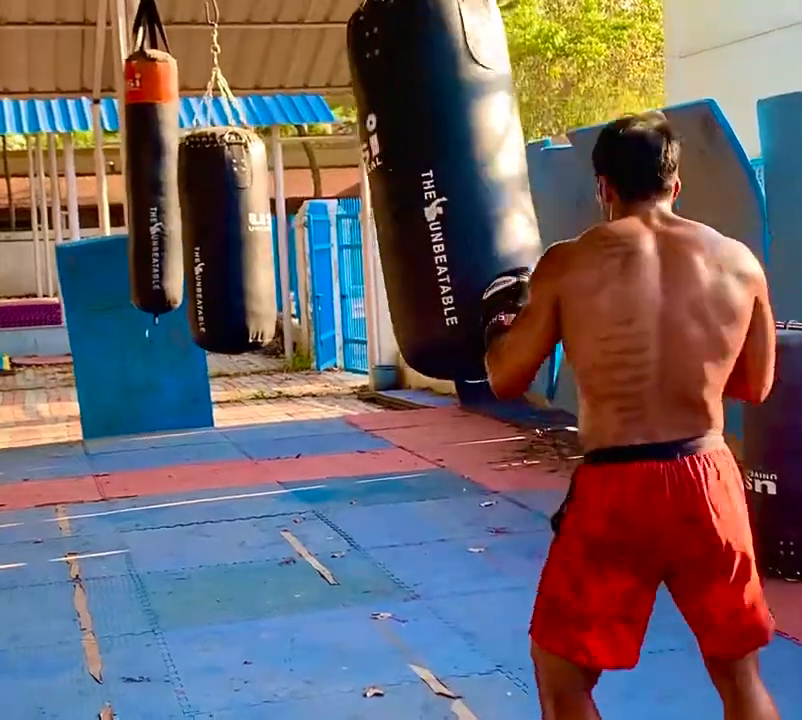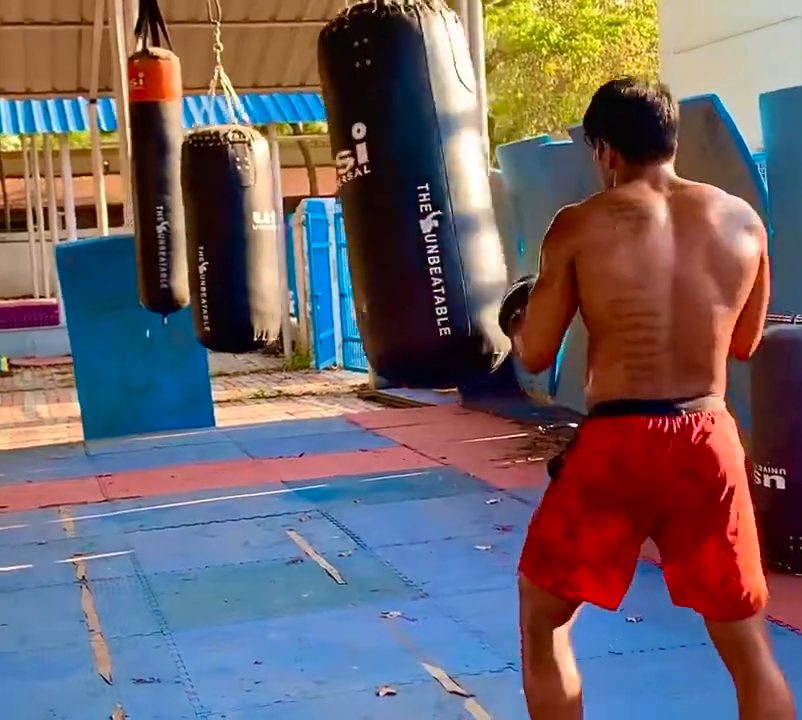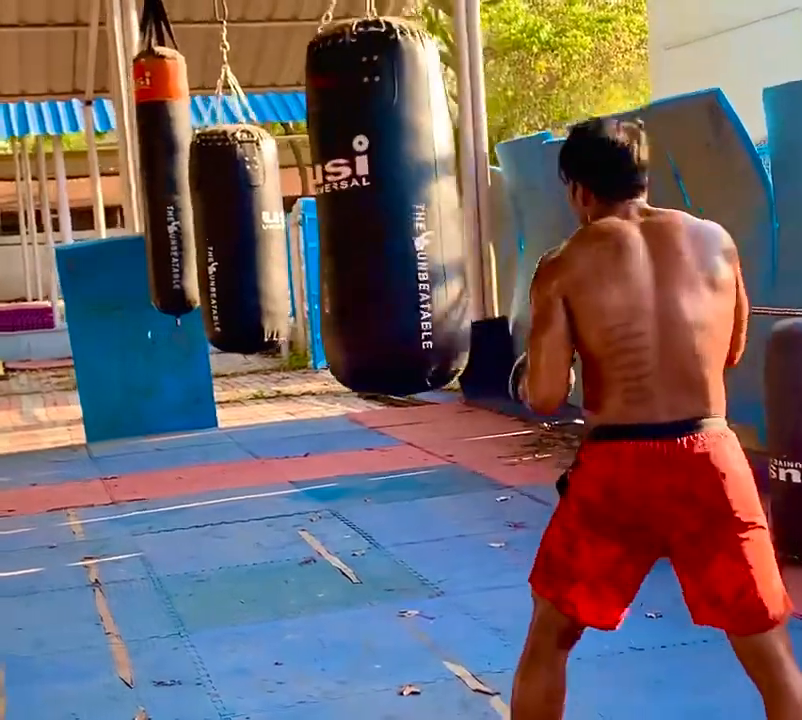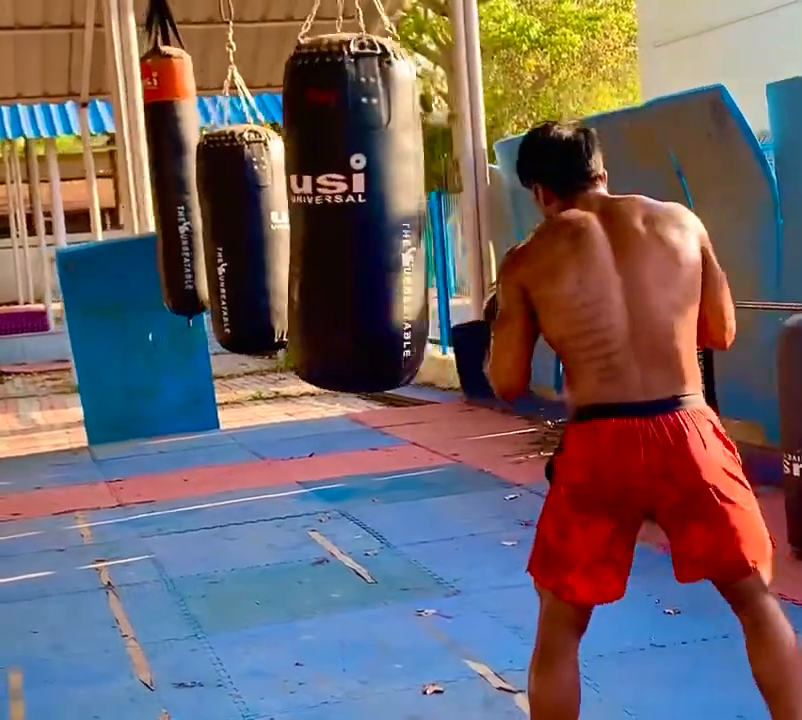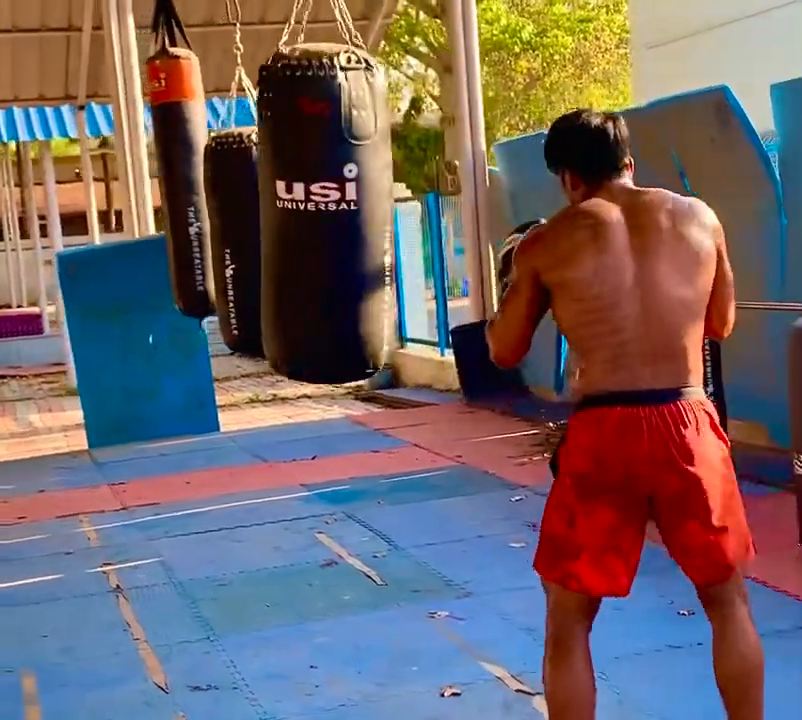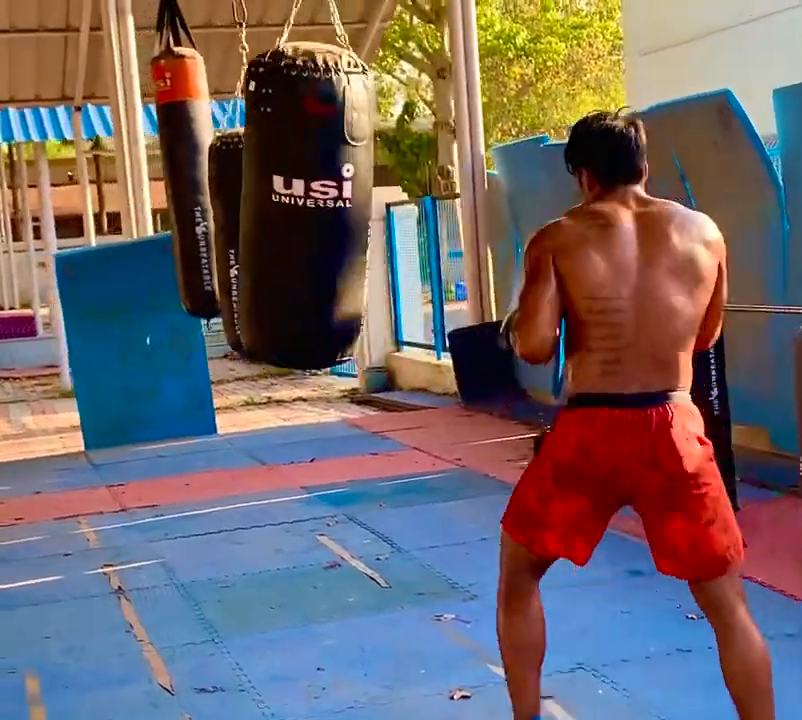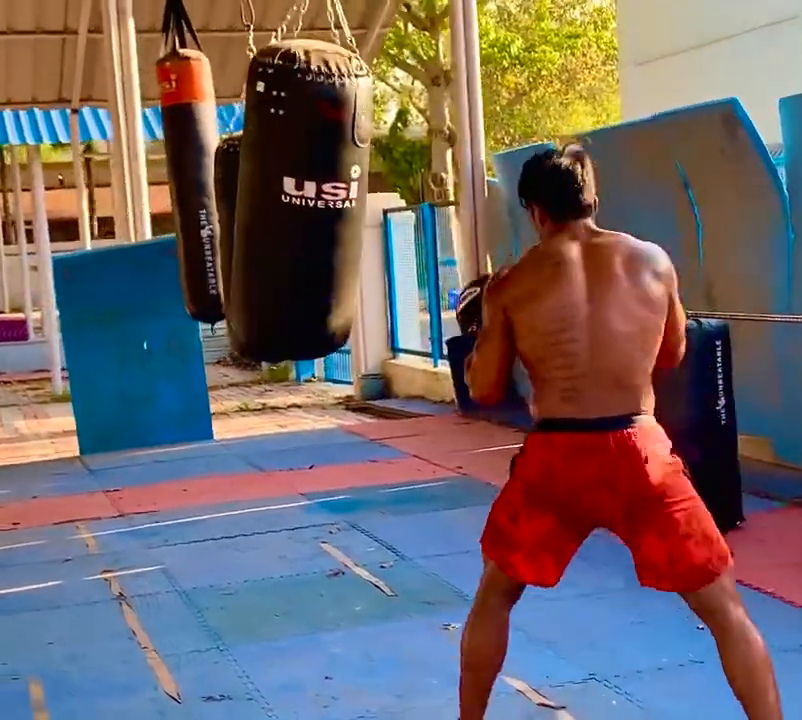
dt=0.2s
person 1, frame 1
left shoulder: (565, 266)
right shoulder: (740, 262)
left elbow: (507, 379)
right elbow: (756, 386)
left wrist: (498, 325)
left hip: (613, 489)
right hip: (705, 483)
person 1, frame 2
left shoulder: (578, 225)
right shoulder: (743, 220)
left elbow: (536, 355)
right elbow: (744, 343)
left wrist: (521, 319)
left hip: (614, 447)
right hip: (707, 444)
left knee: (541, 620)
right knee: (747, 647)
person 1, frame 3
left shoulder: (563, 268)
right shoulder: (714, 239)
left elbow: (545, 397)
left wrist: (527, 371)
left hip: (617, 468)
right hip: (711, 460)
left knee: (548, 640)
person 1, frame 4
left shoulder: (526, 262)
right shoulder: (680, 223)
left elbow: (506, 384)
right elbow: (721, 334)
left wrist: (505, 335)
left hip: (600, 448)
right hip: (688, 436)
left knee: (558, 633)
person 1, frame 5
left shoulder: (545, 244)
right shoulder: (698, 217)
left elbow: (504, 353)
right elbow: (720, 325)
left wrist: (517, 276)
left hip: (603, 437)
right hip: (688, 428)
left knee: (568, 624)
right knee: (728, 604)
person 1, frame 6
left shoulder: (557, 239)
right shoulder: (703, 231)
left elbow: (534, 346)
left wrist: (518, 317)
left hip: (589, 434)
right hip: (674, 432)
left knee: (517, 571)
right knee: (727, 606)
person 1, frame 7
left shoulder: (513, 283)
right shoulder: (654, 260)
left elbow: (484, 391)
right elbow: (672, 357)
left wrist: (479, 331)
left hip: (557, 457)
right hip: (639, 452)
left knee: (494, 596)
right knee: (724, 610)
